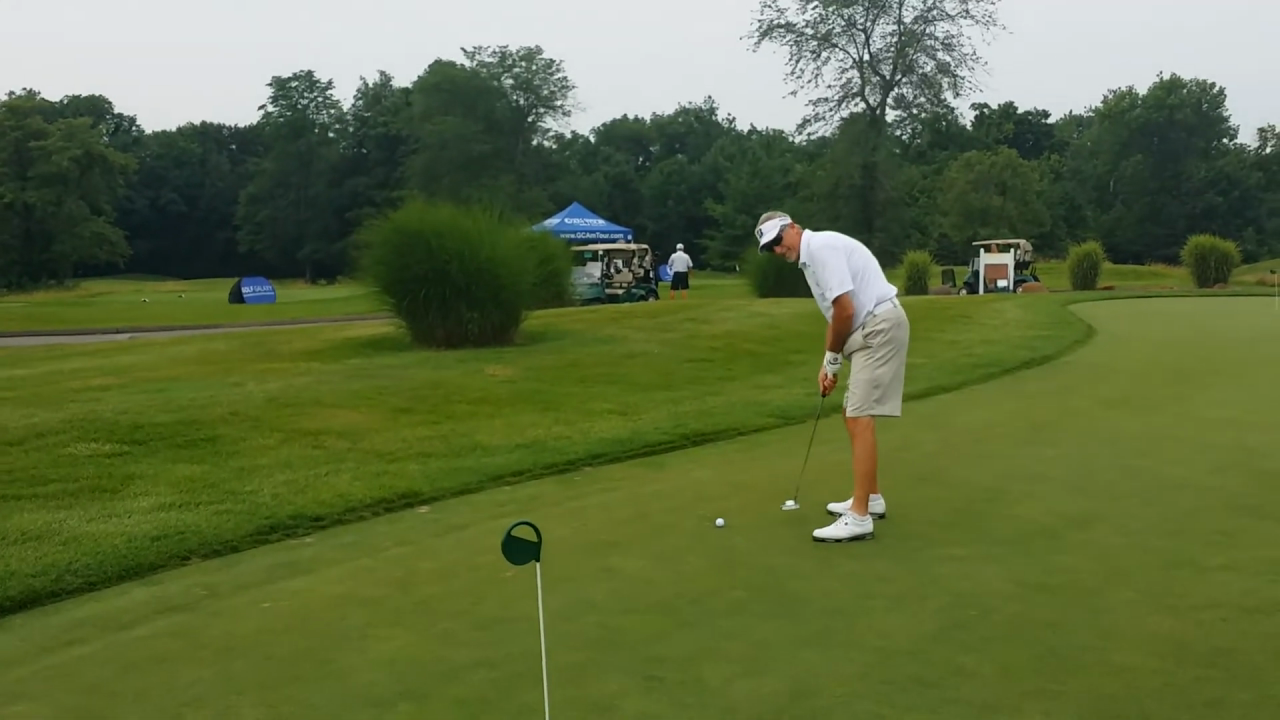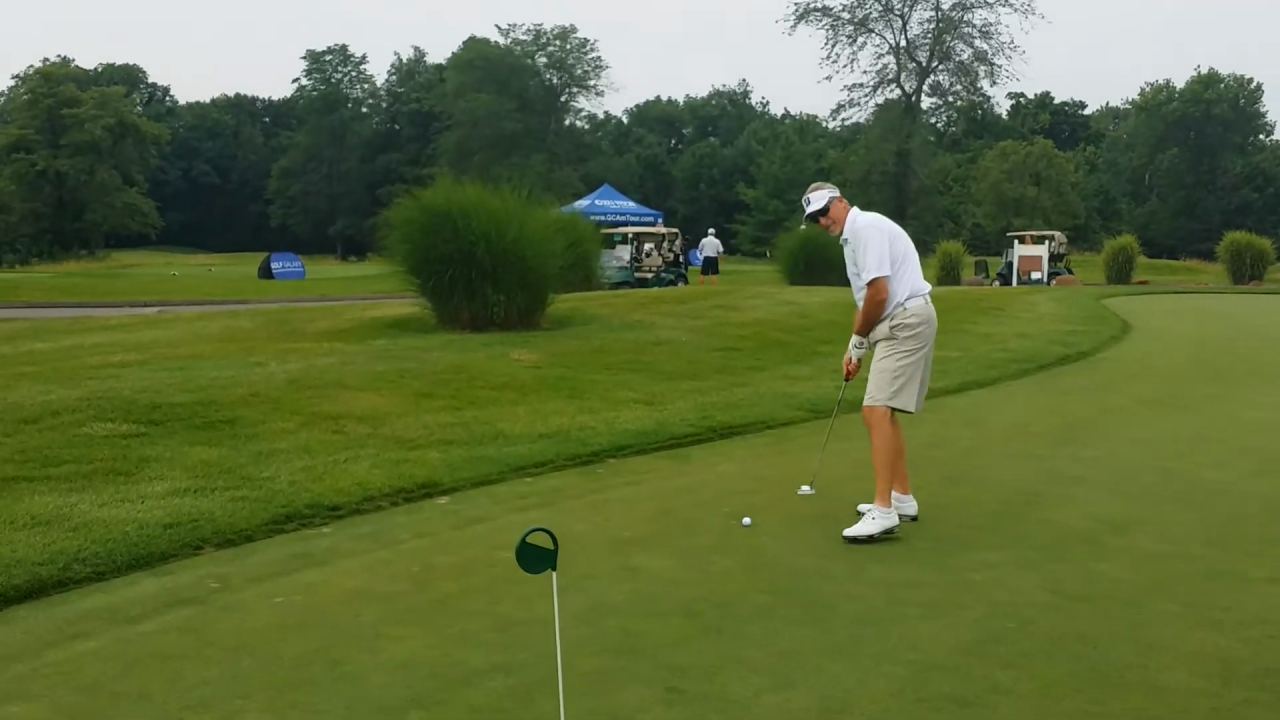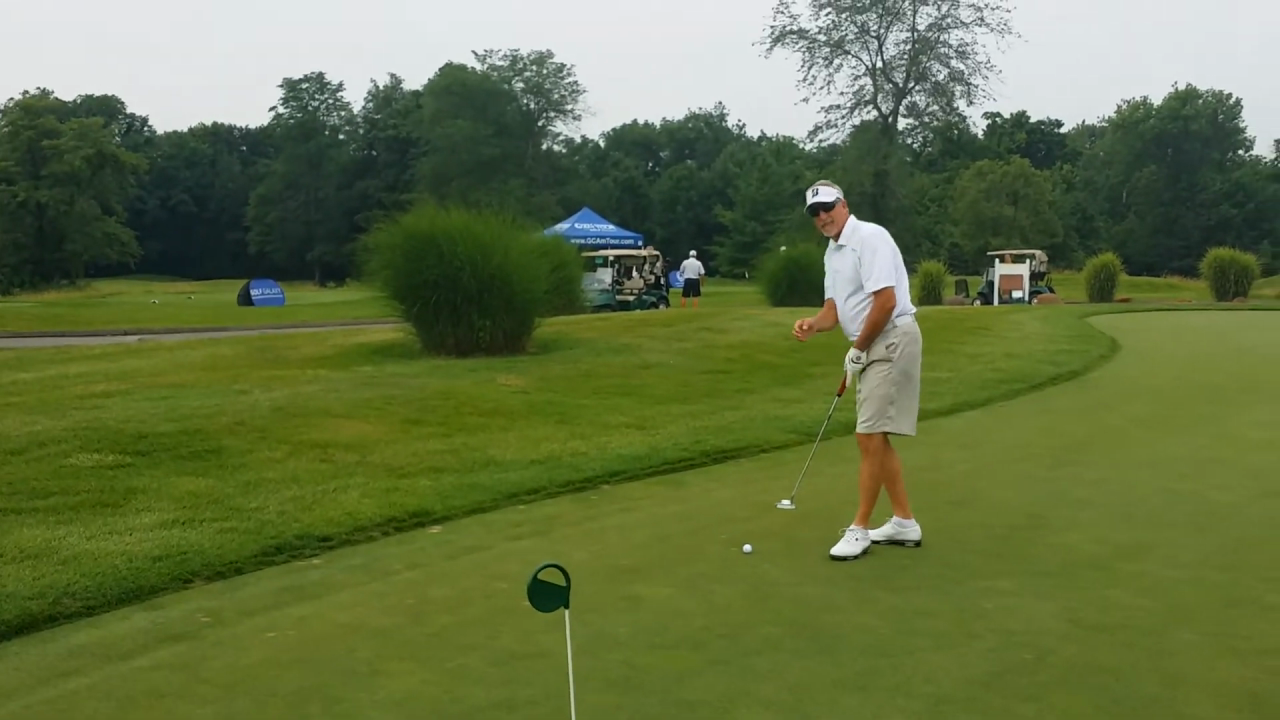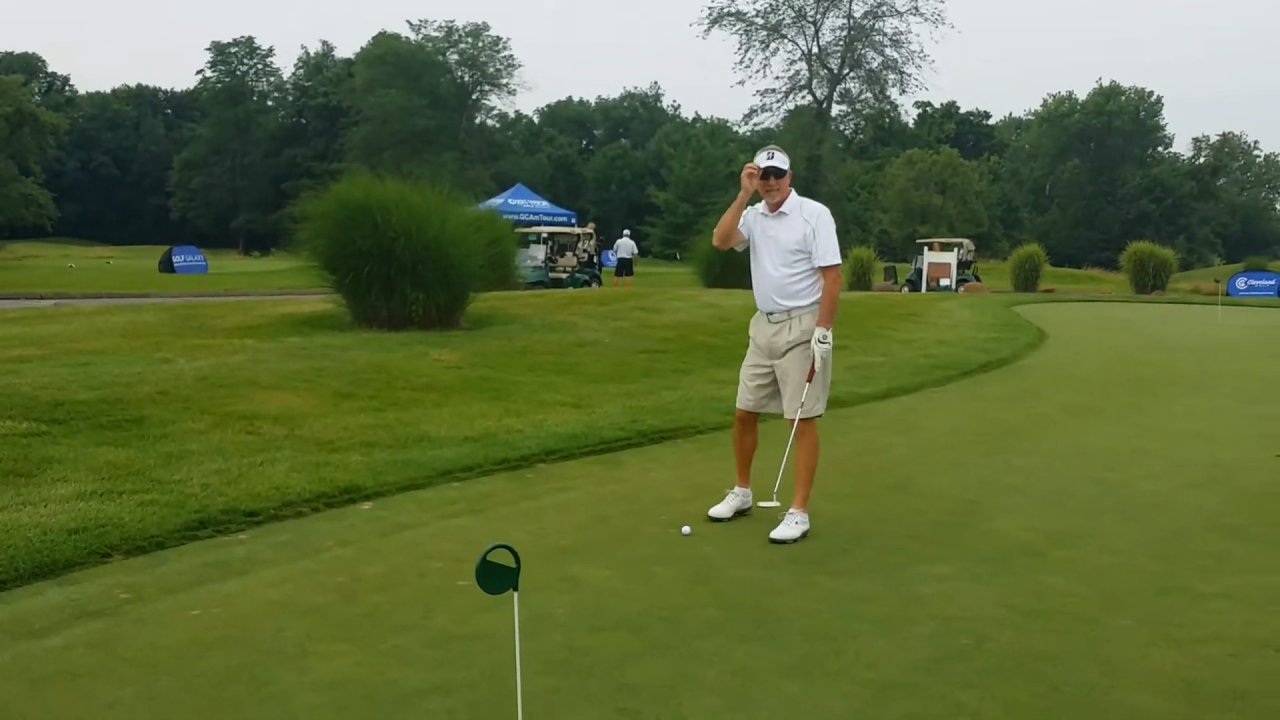
dt=0.4s
person 1, frame 1
left shoulder: (822, 247)
right shoulder: (810, 258)
left elbow: (845, 309)
right elbow: (836, 314)
left wrist: (832, 357)
right wrist: (827, 364)
left hip: (879, 328)
right hip: (870, 331)
left knee: (859, 420)
right knee: (856, 416)
left ankle: (859, 516)
right ankle: (871, 498)
person 1, frame 2
left shoulder: (867, 227)
right shoulder: (852, 238)
left elbow: (879, 293)
right elbow: (865, 299)
left wrist: (858, 339)
right wrist: (854, 348)
left hip: (906, 322)
right hip: (897, 325)
left knee: (875, 411)
right knee: (883, 411)
left ankle: (883, 510)
right ankle: (901, 497)
person 1, frame 3
left shoulder: (871, 237)
right shoulder: (831, 253)
left elbow: (886, 300)
right elbow: (835, 309)
left wrist: (856, 349)
right wrist: (811, 324)
left hip: (889, 344)
right hip: (867, 351)
left knee: (871, 437)
right knee: (875, 439)
left ankle: (860, 528)
right ankle: (903, 522)
person 1, frame 4
left shoulder: (815, 214)
right shoulder: (752, 216)
left elbow: (832, 275)
right elbow: (720, 242)
left wrist: (823, 329)
right wrist: (744, 194)
left hip: (802, 326)
right hip: (763, 326)
left knee: (803, 418)
right knee: (745, 414)
left ankle: (798, 512)
right ankle: (741, 492)
